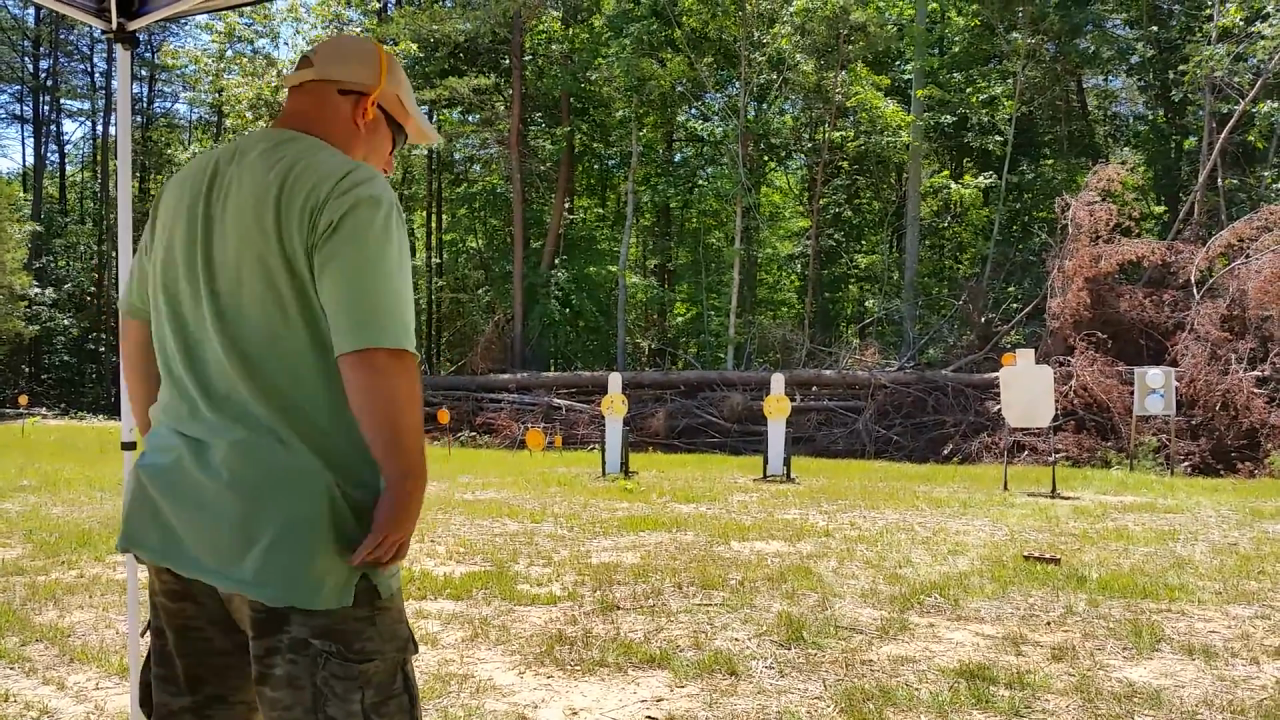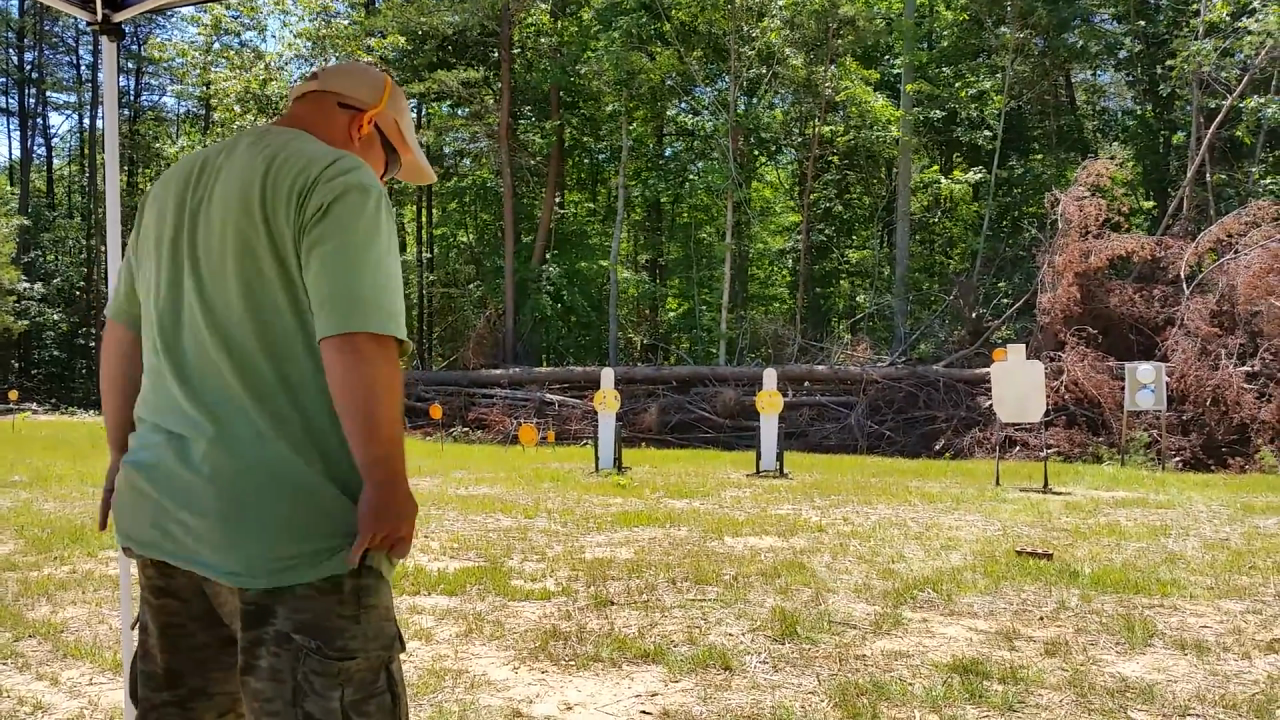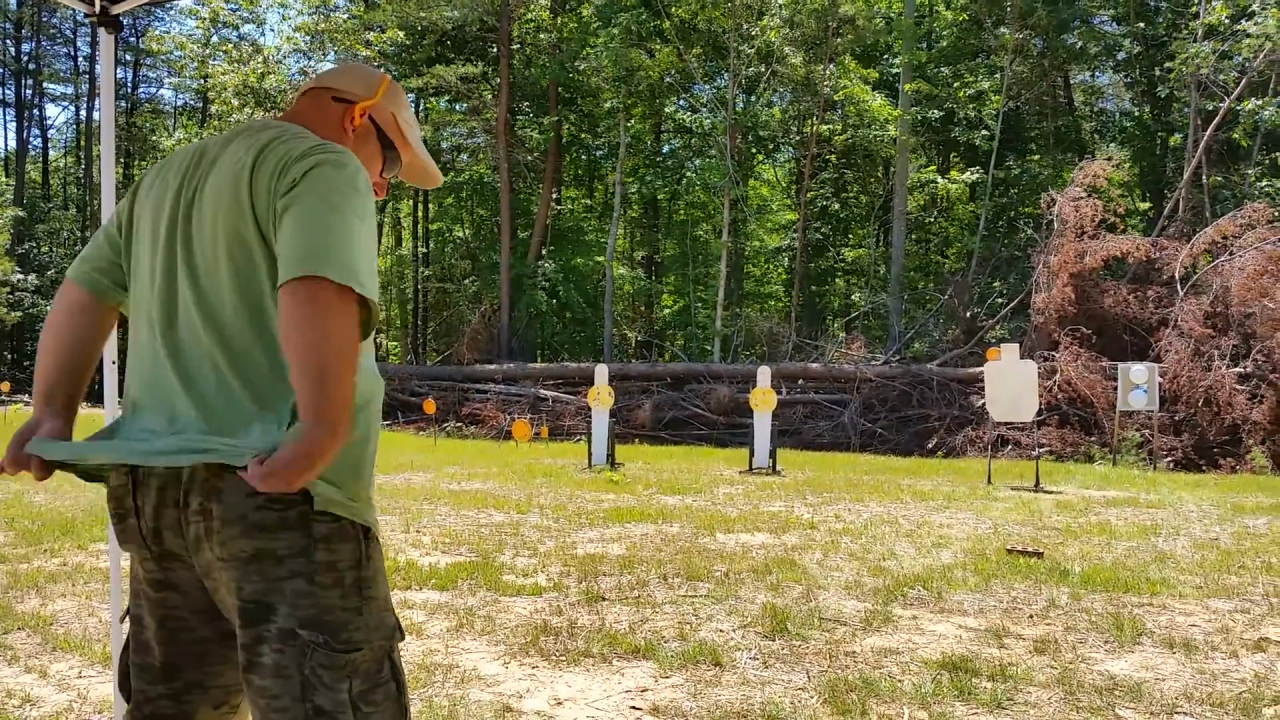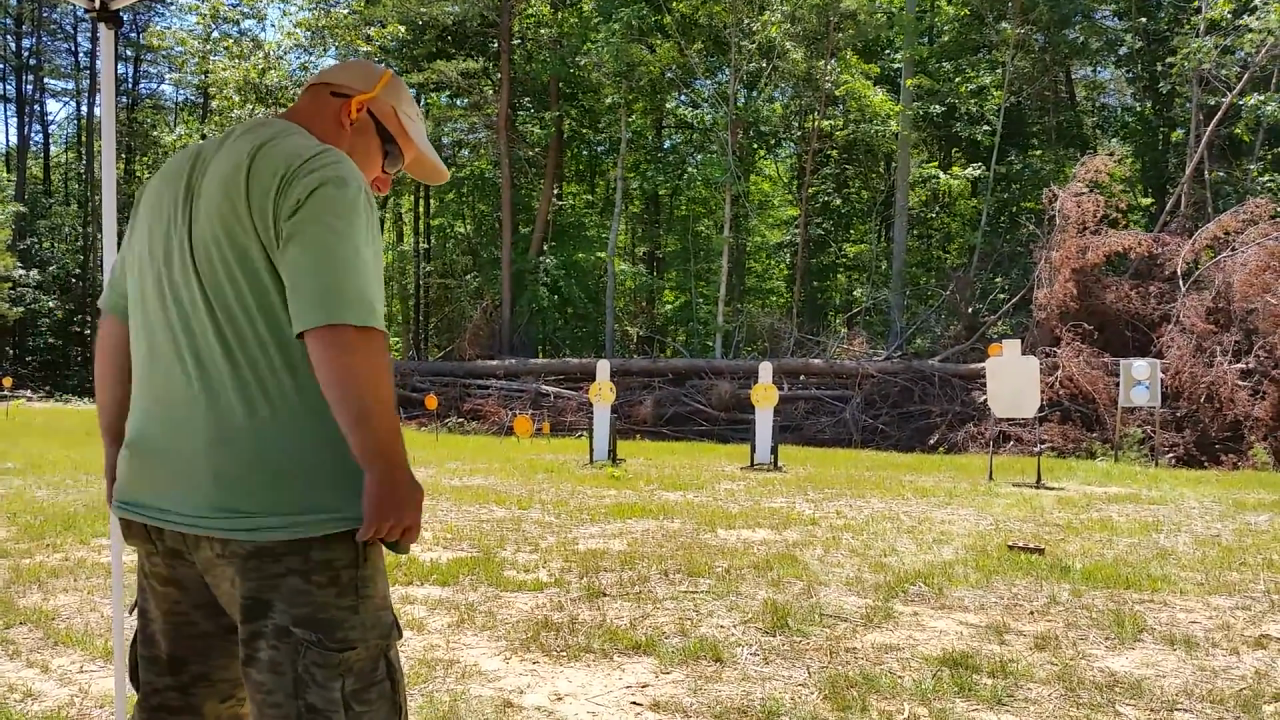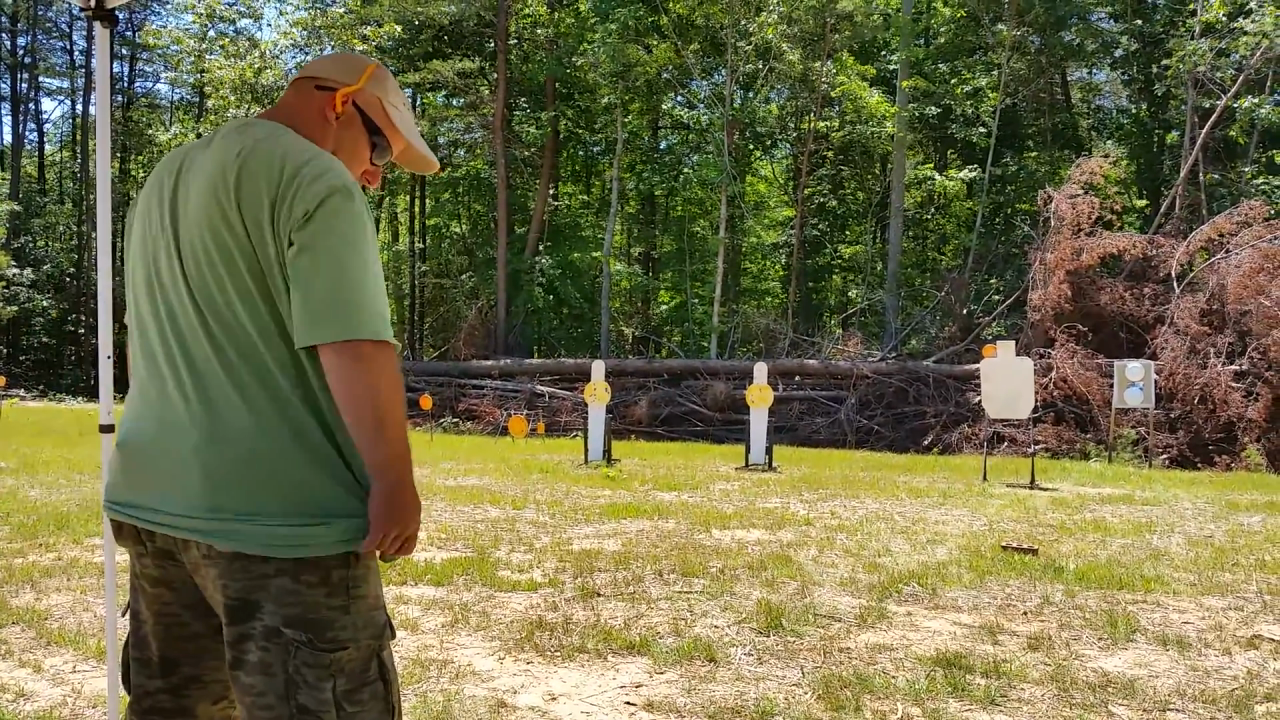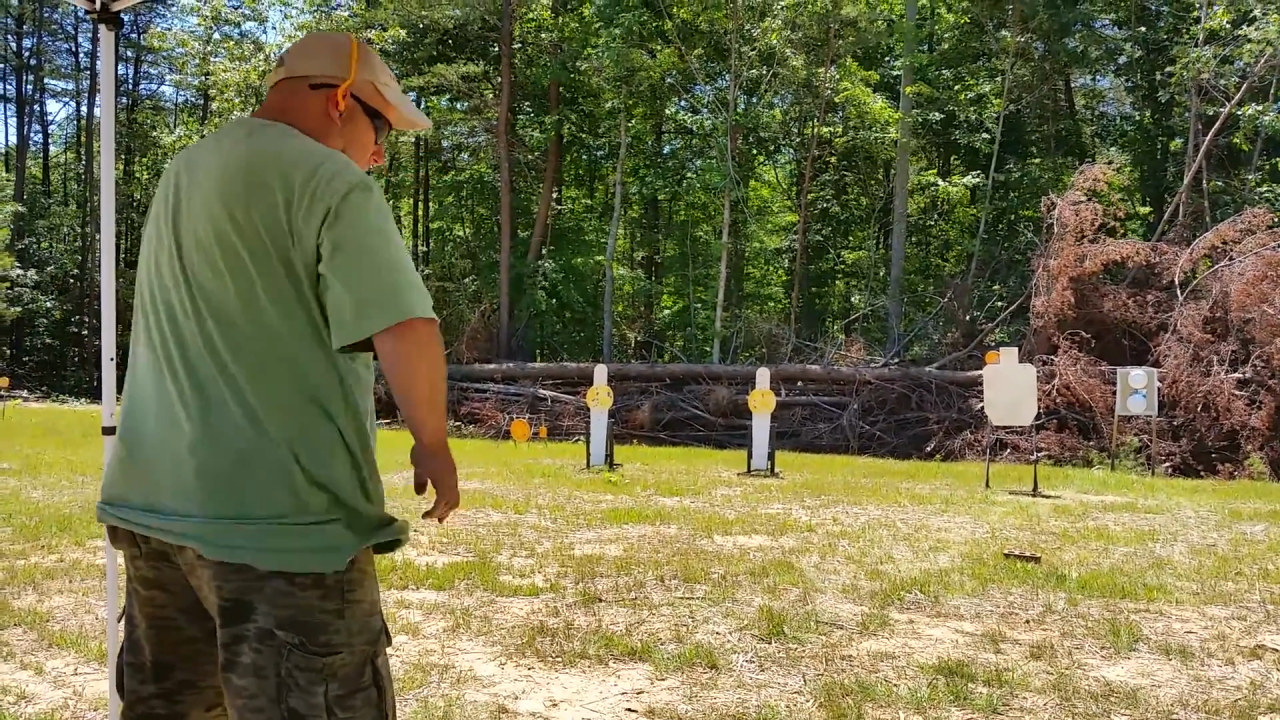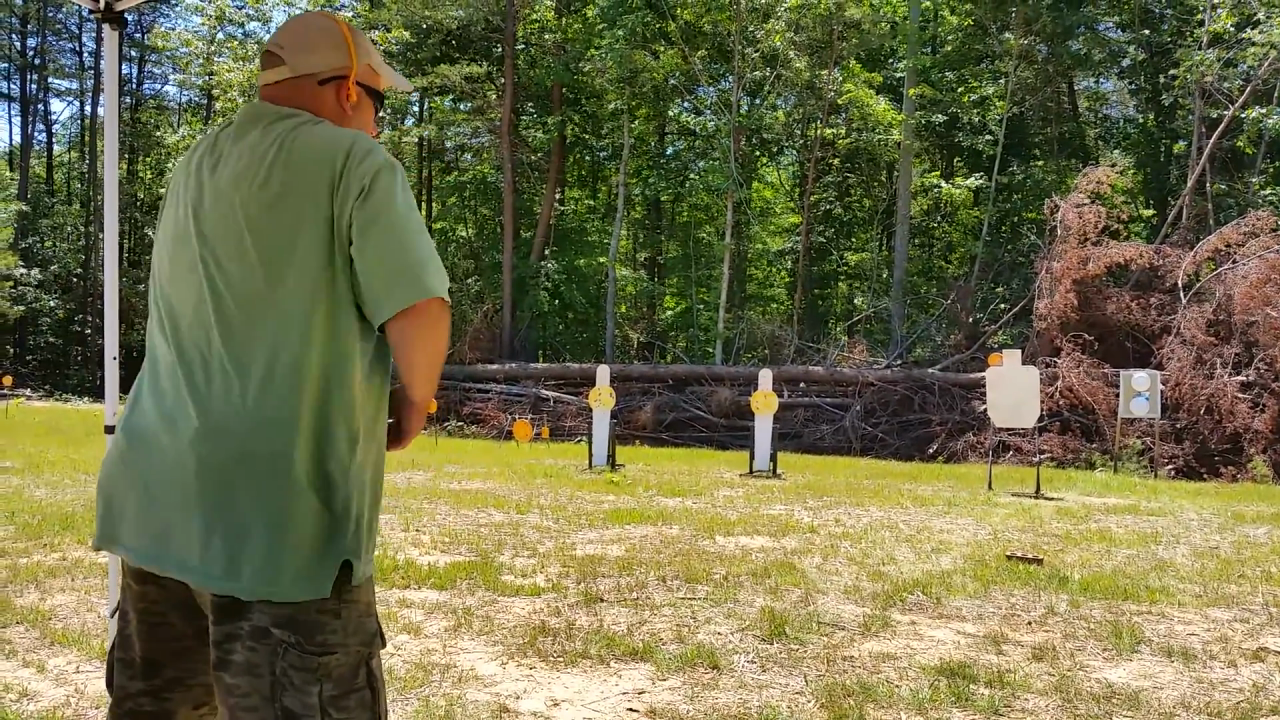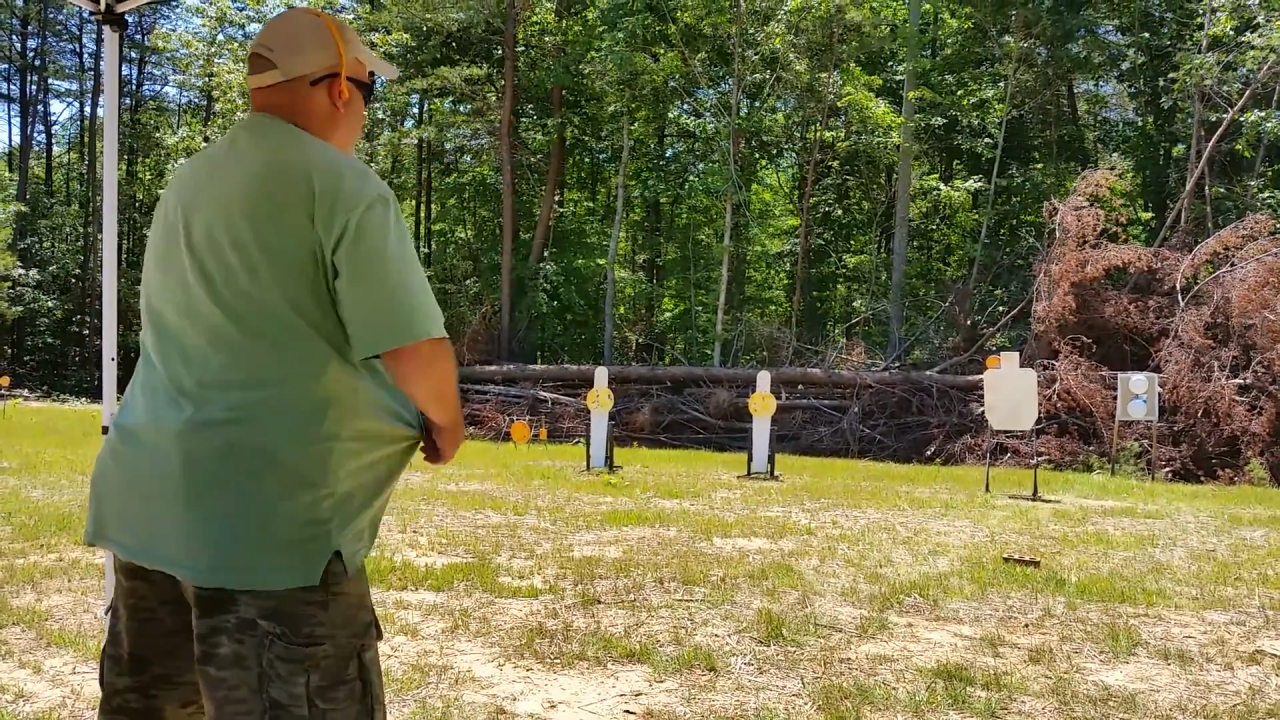
dt=0.3s
person 1, frame 1
left shoulder: (186, 183)
right shoulder: (349, 190)
left elbow: (137, 319)
right elbow: (376, 354)
right wrist: (407, 486)
left hip: (179, 511)
right hip: (301, 524)
person 1, frame 2
left shoulder: (175, 182)
right shoulder: (339, 183)
left elbow: (124, 328)
right elbow: (358, 343)
left wrist: (125, 450)
right wrist: (386, 483)
left hip: (168, 505)
right hip: (290, 517)
person 1, frame 3
left shoulder: (171, 174)
right shoulder: (323, 169)
left elbow: (86, 293)
right elbow: (319, 297)
right wrist: (319, 436)
left hip: (158, 494)
right hip: (278, 501)
person 1, frame 4
left shoulder: (174, 176)
right shoulder: (320, 176)
left elbow: (119, 322)
right elbow: (341, 335)
left wrist: (121, 450)
right wrist: (389, 472)
left hip: (167, 495)
right hip: (285, 507)
person 1, frame 5
left shoulder: (168, 175)
right shoulder: (313, 182)
right elbow: (355, 348)
right wrist: (394, 483)
left hip: (155, 495)
right hip: (274, 508)
person 1, frame 6
left shoulder: (183, 171)
right shoulder: (325, 179)
right elbow: (403, 328)
right wrist: (432, 445)
left hip: (156, 497)
right hip: (274, 509)
person 1, frame 7
left shoulder: (196, 166)
right shoulder: (354, 165)
right elbow: (418, 311)
right wrist: (415, 397)
left hip: (156, 488)
right hip: (275, 501)
person 1, frame 8
left shoulder: (191, 178)
right shoulder: (341, 186)
right elbow: (412, 346)
right wrist: (445, 418)
left hip: (149, 487)
right hip: (266, 504)
